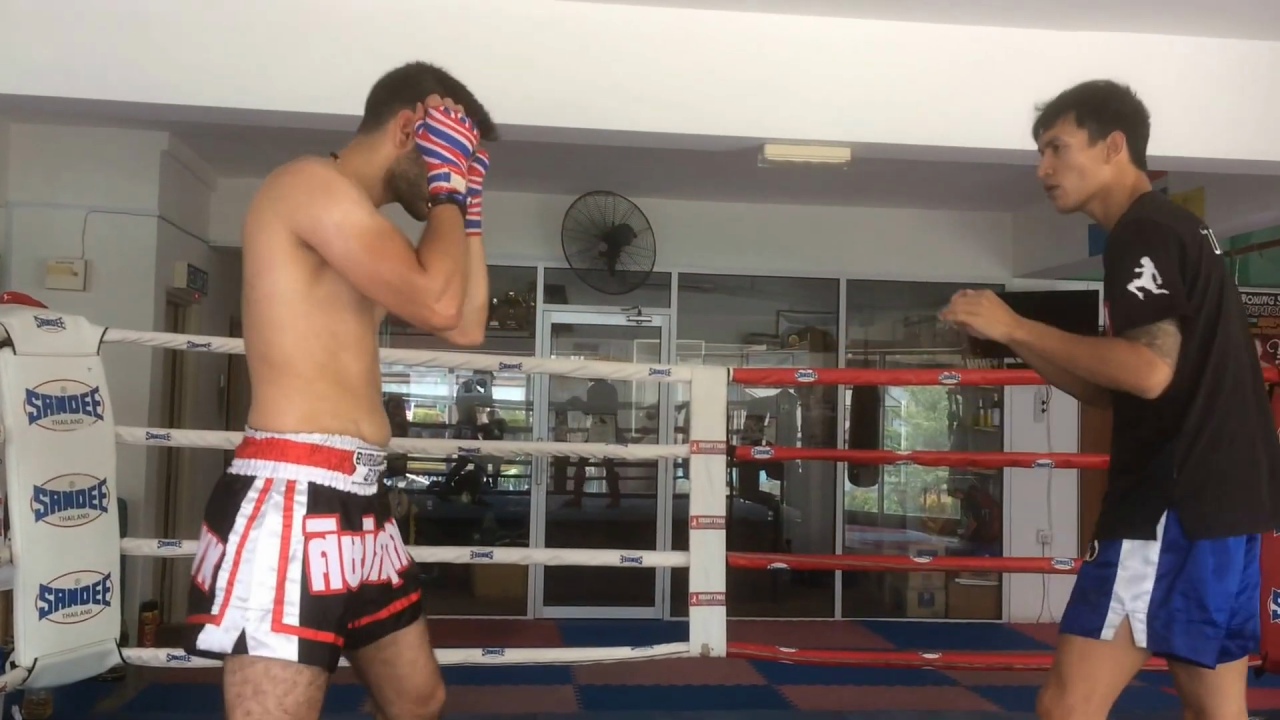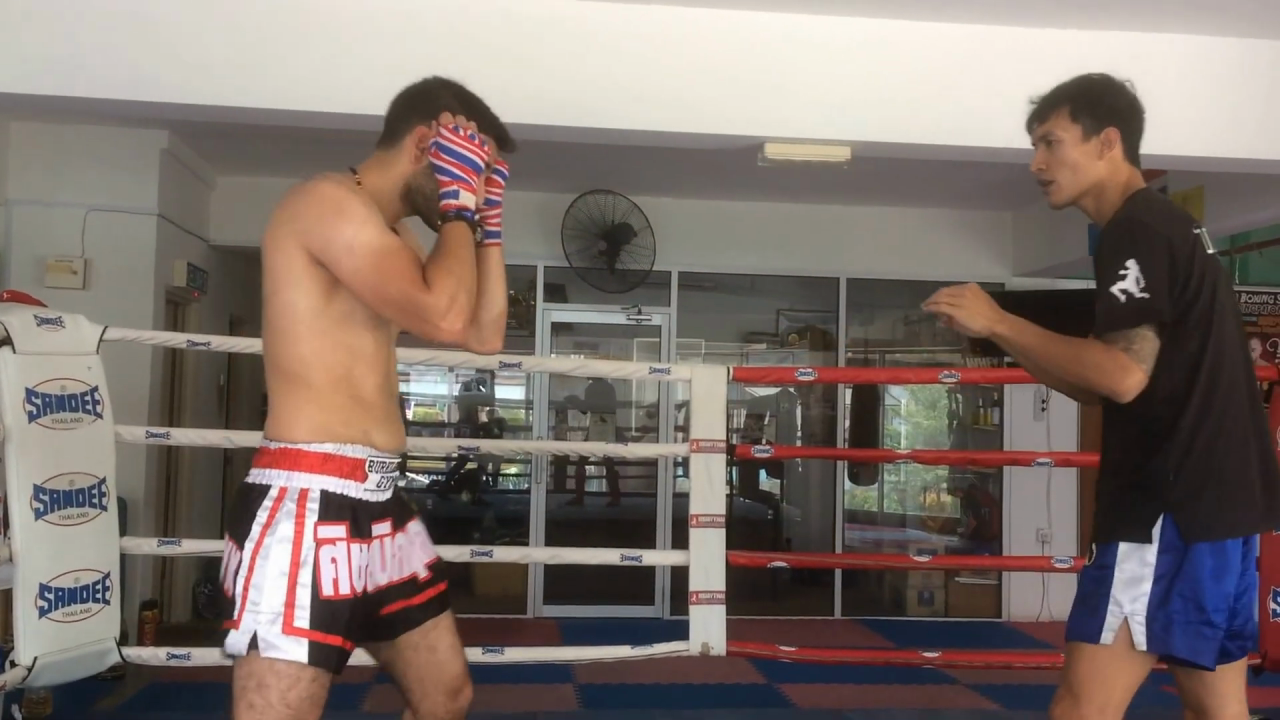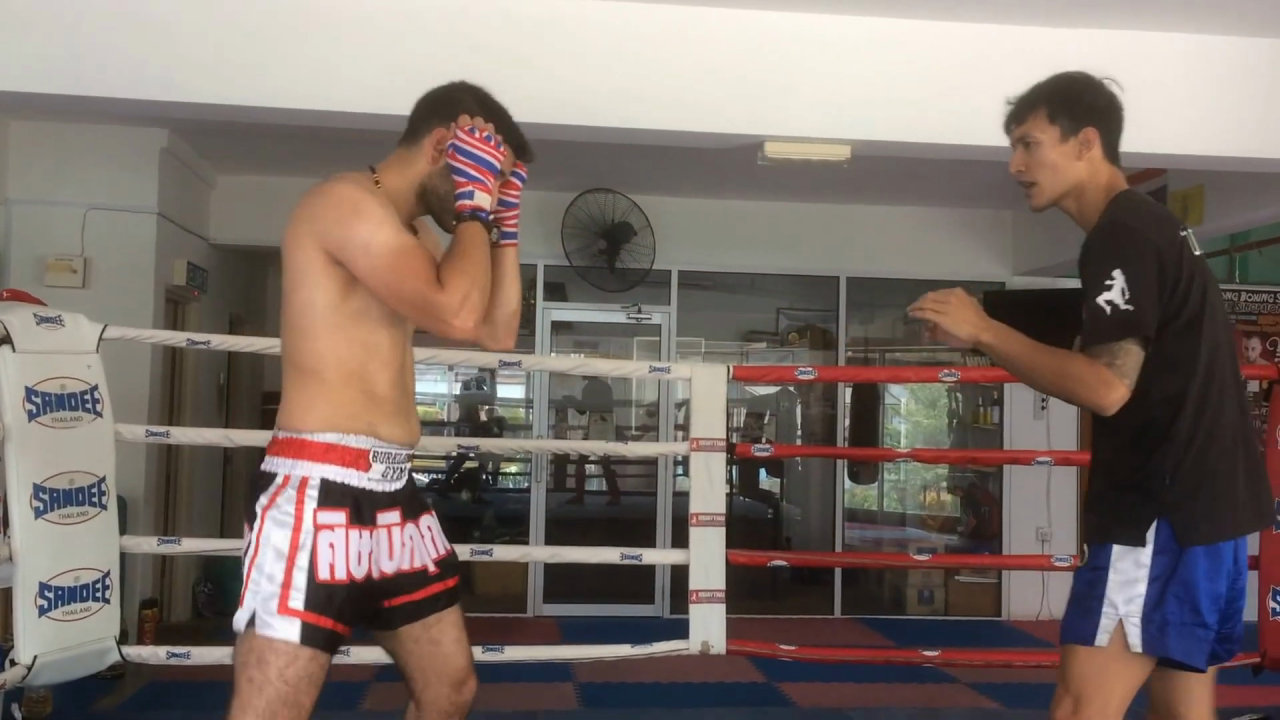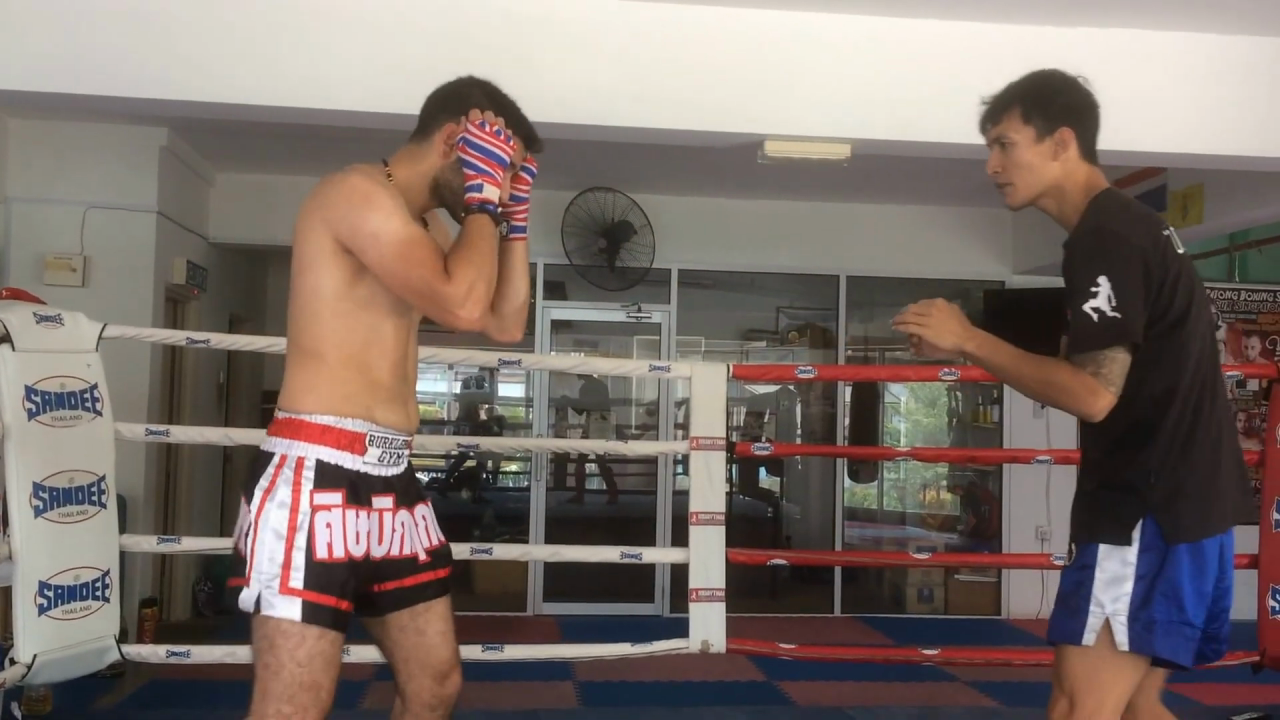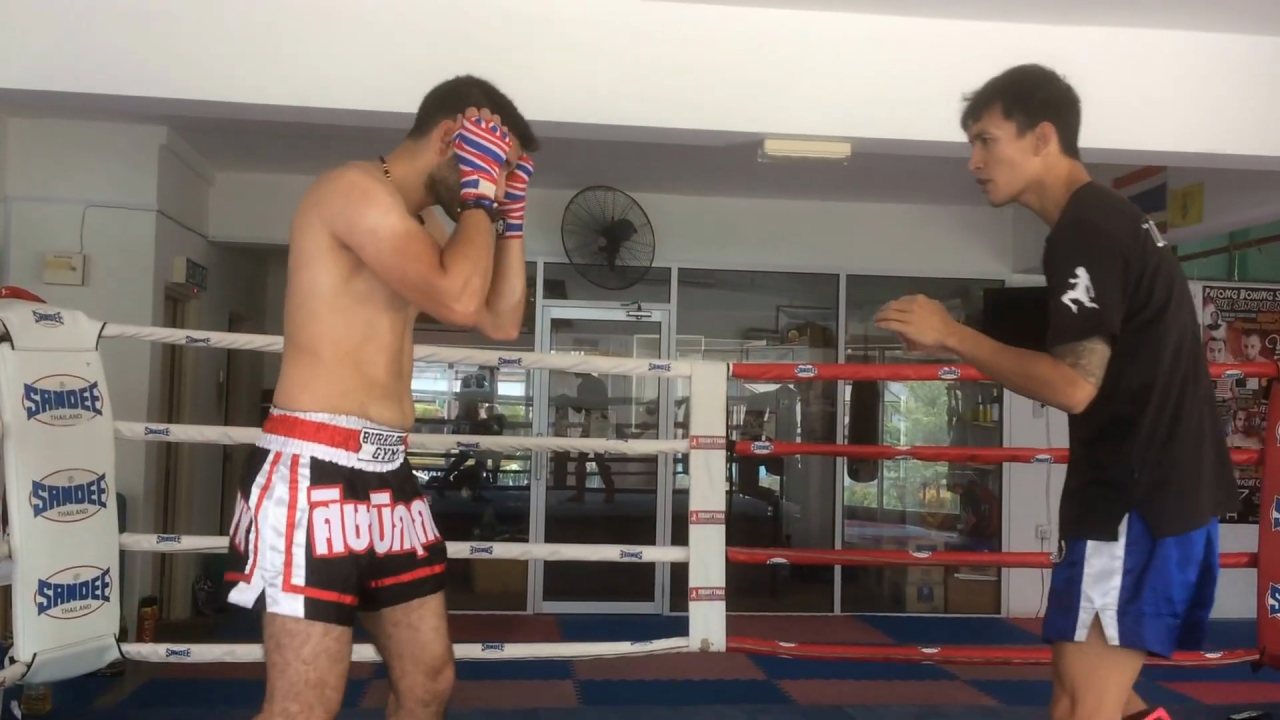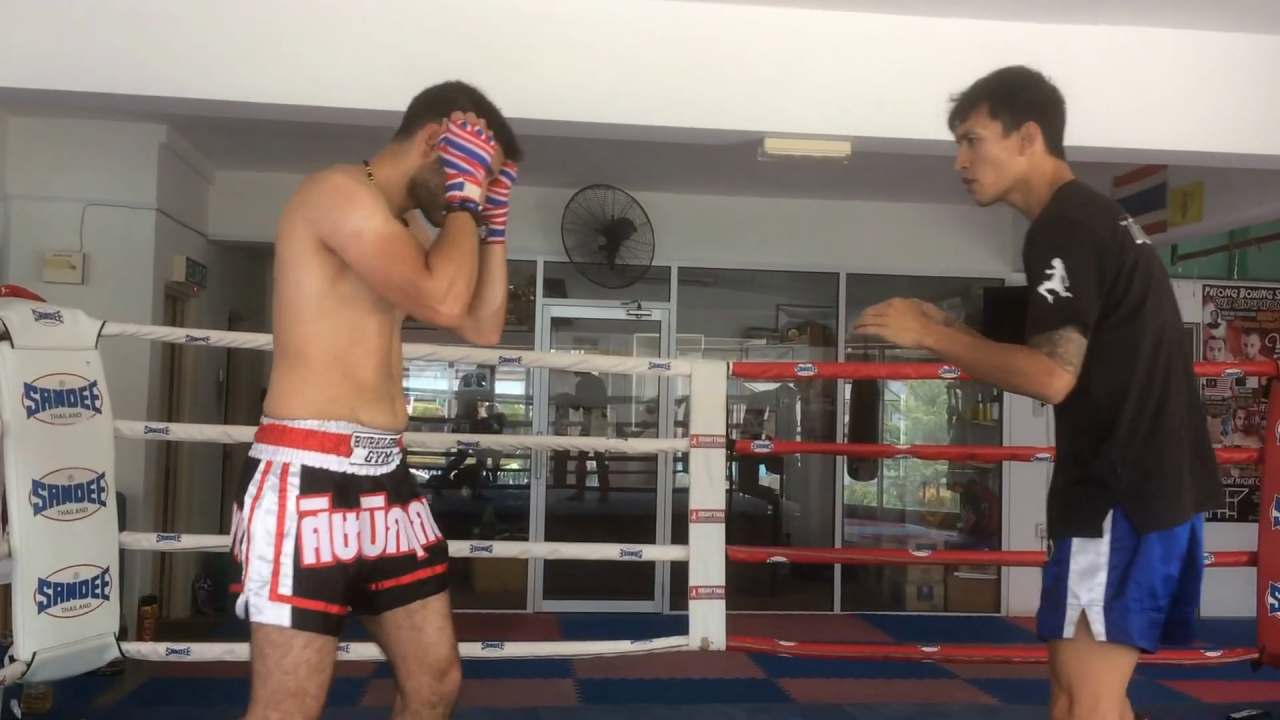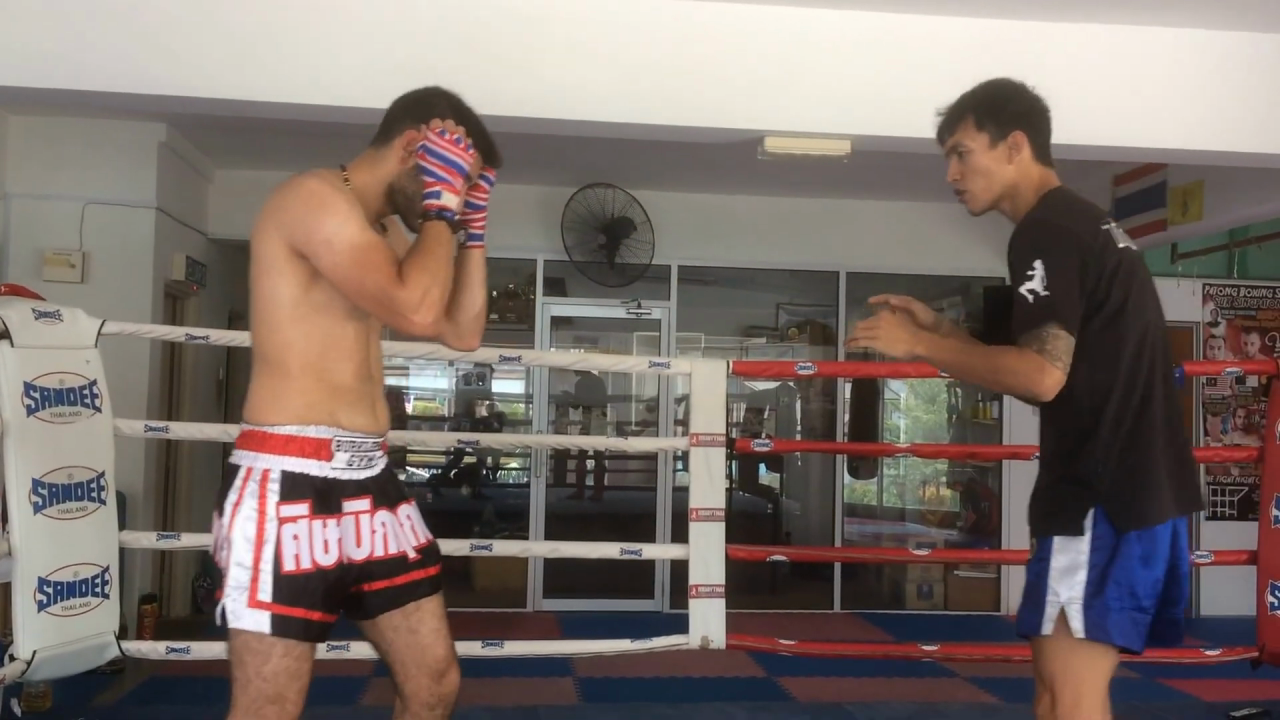
dt=0.1s
person 1, frame 1
left shoulder: (1143, 233)
right shoulder: (1168, 233)
left elbow: (1147, 371)
right elbow: (1112, 388)
left wrist: (1015, 326)
right wrist: (1013, 338)
left hip: (1170, 507)
right hip: (1215, 505)
person 1, frame 2
left shoulder: (1134, 233)
right shoulder: (1163, 229)
left elbow: (1122, 375)
right elbow: (1105, 377)
left wrist: (1000, 322)
right wrist: (1001, 334)
left hip: (1167, 508)
right hip: (1212, 502)
person 1, frame 3
left shoulder: (1121, 237)
right shoulder: (1148, 231)
left elbow: (1106, 388)
right elbow: (1096, 380)
left wrist: (985, 329)
right wrist: (985, 339)
left hip: (1158, 512)
right hip: (1200, 505)
person 1, frame 4
left shoulder: (1104, 239)
right shoulder: (1127, 230)
left elbow: (1093, 394)
right elbow: (1088, 377)
left wrist: (970, 341)
right wrist: (969, 345)
left hip: (1146, 507)
right hip: (1183, 500)
person 1, frame 5
left shoulder: (1084, 233)
right shoulder: (1110, 224)
left elbow: (1074, 385)
right elbow: (1074, 371)
left wrist: (951, 335)
right wrist: (956, 338)
left hip: (1132, 502)
right hip: (1164, 494)
person 1, frame 6
left shoulder: (1062, 228)
right shoulder: (1100, 221)
left elbow: (1051, 377)
left wrist: (927, 336)
right wrist: (947, 327)
left hip: (1122, 497)
right hip: (1158, 490)
person 1, frame 7
left shoulder: (1046, 233)
right shoulder: (1086, 227)
left elbow: (1042, 375)
left wrist: (919, 346)
right wrist: (940, 329)
left hip: (1103, 497)
right hip: (1138, 492)
person 2, frame 1
left shoulder: (356, 222)
right shoulder: (314, 184)
left elbow: (465, 326)
right elbow: (437, 302)
left wrist: (465, 209)
right wrist: (447, 184)
left hip: (355, 499)
right hip: (291, 498)
person 2, frame 2
left shoulder: (389, 238)
right shoulder: (329, 203)
left elbow: (484, 335)
right elbow: (444, 319)
left wrist: (487, 221)
right wrist: (460, 203)
left hip: (377, 505)
right hip: (307, 501)
person 2, frame 3
left shoulder: (407, 236)
right shoulder: (348, 201)
left elbow: (498, 331)
right elbow: (457, 317)
left wrist: (502, 222)
right wrist: (475, 203)
left hip: (391, 496)
right hip: (318, 492)
person 2, frame 4
left shoulder: (415, 229)
right shoulder: (359, 192)
left elbow: (506, 323)
right elbow: (463, 305)
left wrist: (511, 214)
right wrist: (484, 196)
left hip: (388, 478)
right hip: (316, 473)
person 2, frame 5
left shoulder: (410, 226)
right shoulder: (357, 188)
left elbow: (501, 321)
right elbow: (458, 300)
left wrist: (507, 211)
right wrist: (479, 191)
left hip: (384, 473)
right hip: (313, 471)
person 2, frame 6
left shoulder: (402, 231)
right shoulder: (341, 192)
left elbow: (483, 327)
right elbow: (441, 301)
left wrist: (492, 219)
right wrist: (465, 194)
left hip: (382, 479)
right hip: (306, 477)
person 2, frame 7
left shoulder: (379, 235)
right shoulder: (315, 198)
left elbow: (463, 331)
right elbow: (414, 310)
left wrist: (470, 225)
right wrist: (442, 202)
left hip: (367, 482)
right hip: (287, 483)
